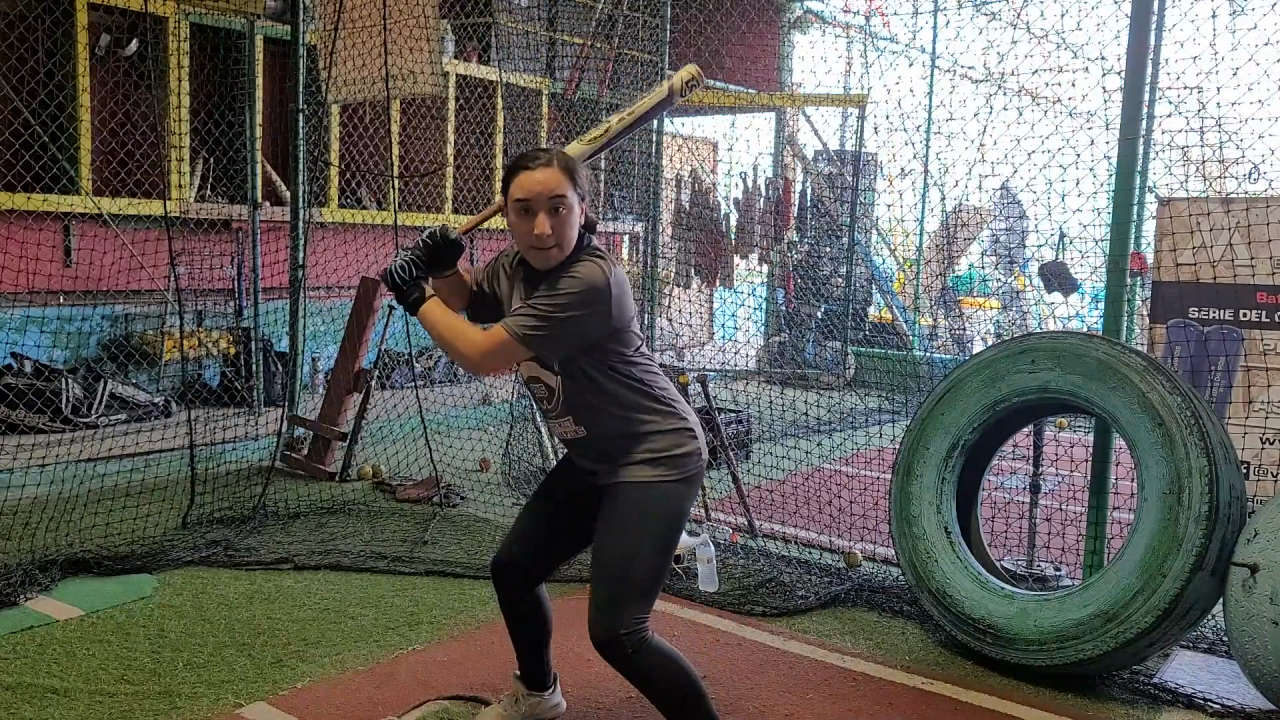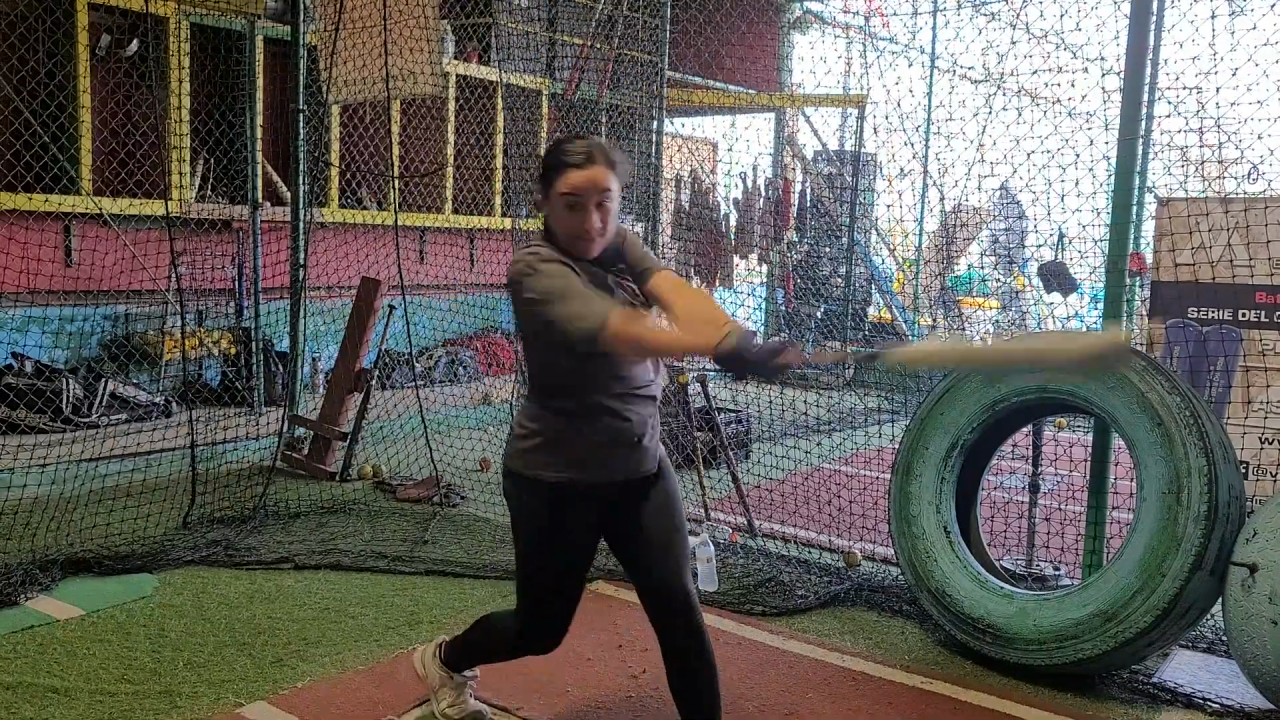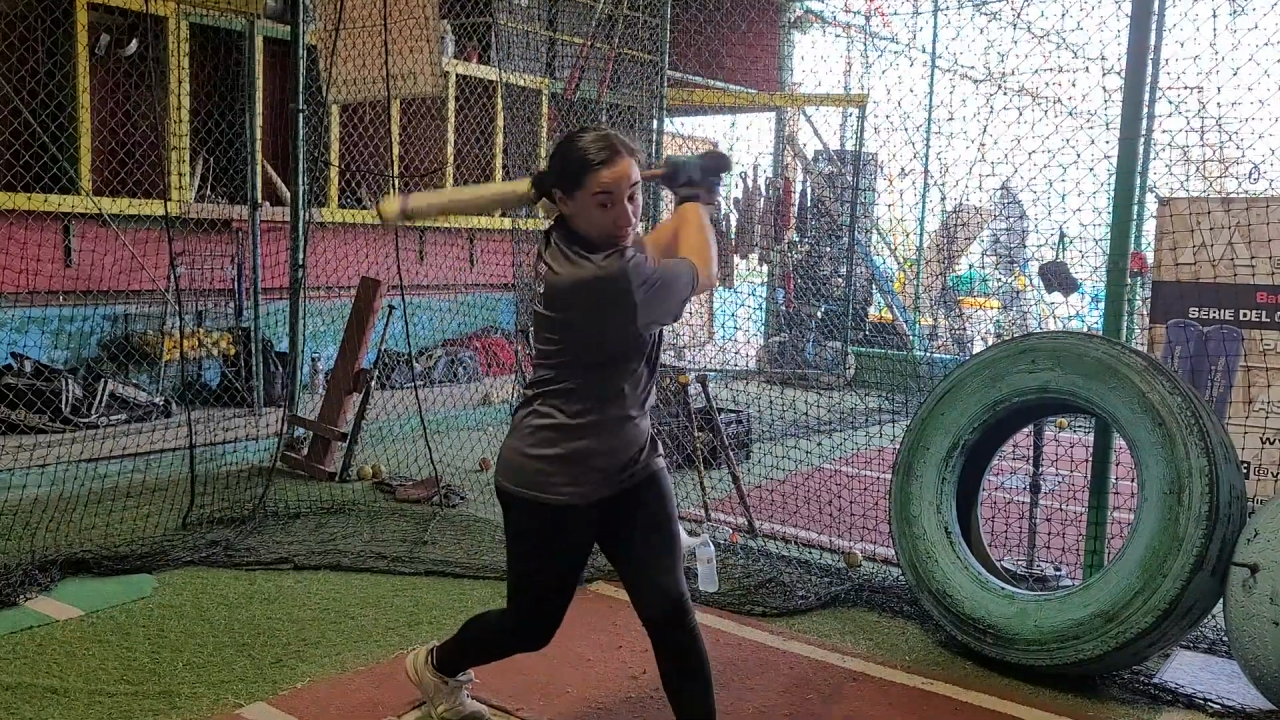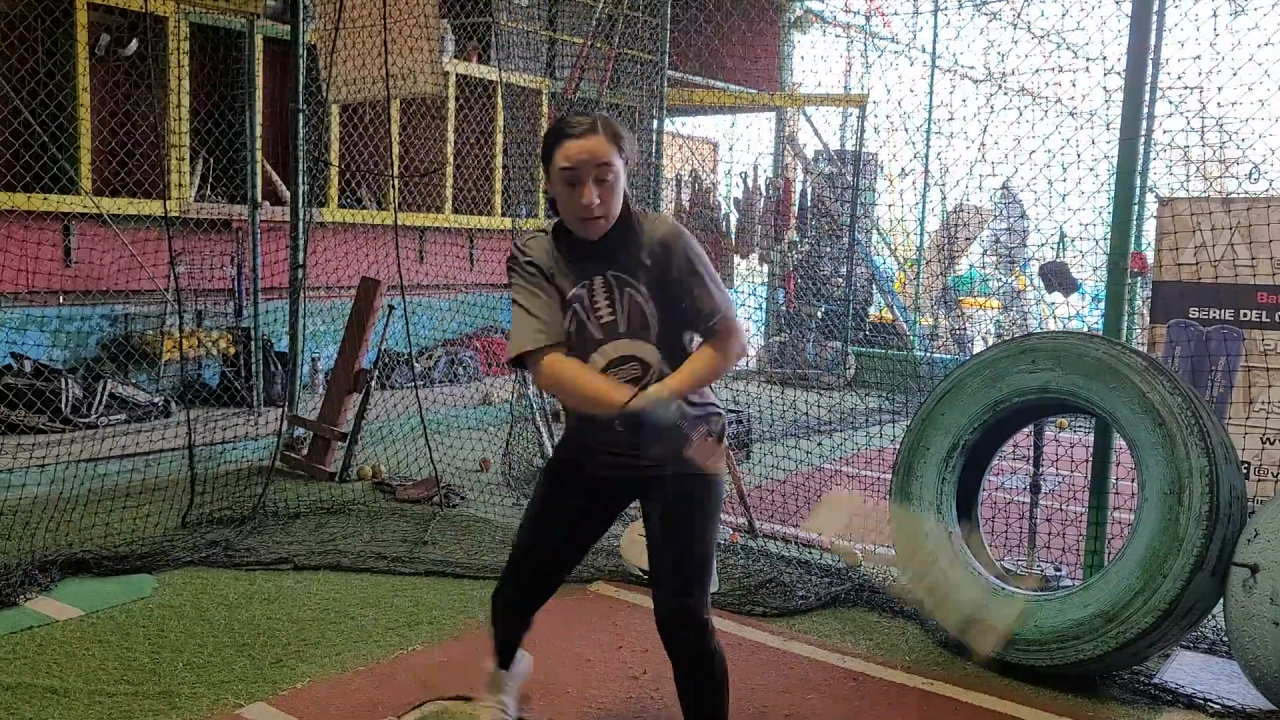
dt=0.5s
person 1, frame 1
left shoulder: (590, 282)
right shoulder: (519, 263)
left elbow: (478, 356)
right elbow: (471, 302)
left wrist: (414, 293)
right wrist: (439, 269)
left hip: (656, 460)
right hip: (593, 459)
left knee: (615, 633)
right knee: (512, 571)
person 1, frame 2
left shoulder: (618, 247)
right shoulder: (535, 268)
left elbow: (675, 294)
right elbow: (621, 331)
left wrist: (729, 334)
right wrist: (720, 345)
left hip: (638, 464)
right hip: (554, 475)
left knee: (676, 608)
right knee: (542, 627)
right ankle: (445, 659)
person 1, frame 3
left shoulder: (580, 246)
right shoulder: (591, 273)
left elbow: (660, 251)
right elbow: (699, 273)
left wrist: (693, 195)
right wrist: (694, 195)
left hip: (628, 459)
right hip: (553, 475)
left knee: (667, 608)
right knee: (530, 626)
right ankle: (436, 664)
person 1, frame 4
left shoulder: (663, 239)
right shoulder: (533, 259)
left elbow: (728, 341)
right elbow: (548, 365)
left wrist: (660, 400)
right wrist: (633, 408)
left hip: (683, 451)
right hip: (591, 453)
left knee: (682, 617)
right knee: (522, 584)
right ankle: (506, 666)
